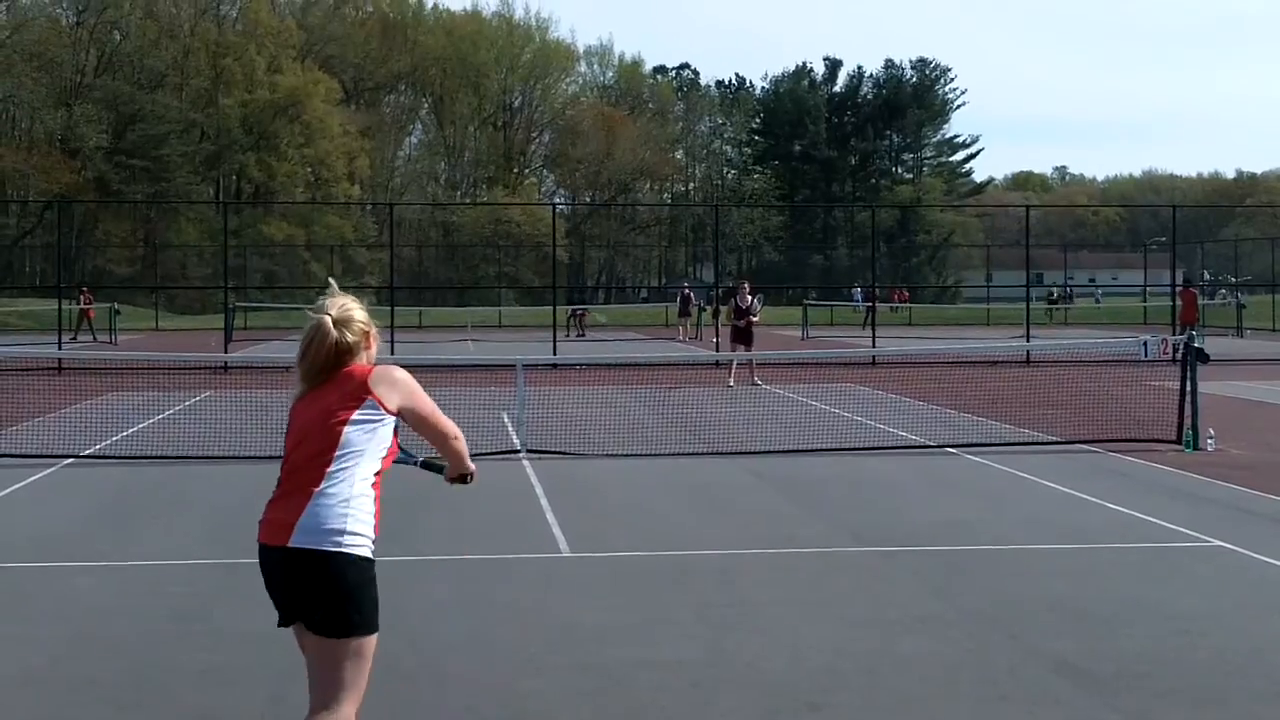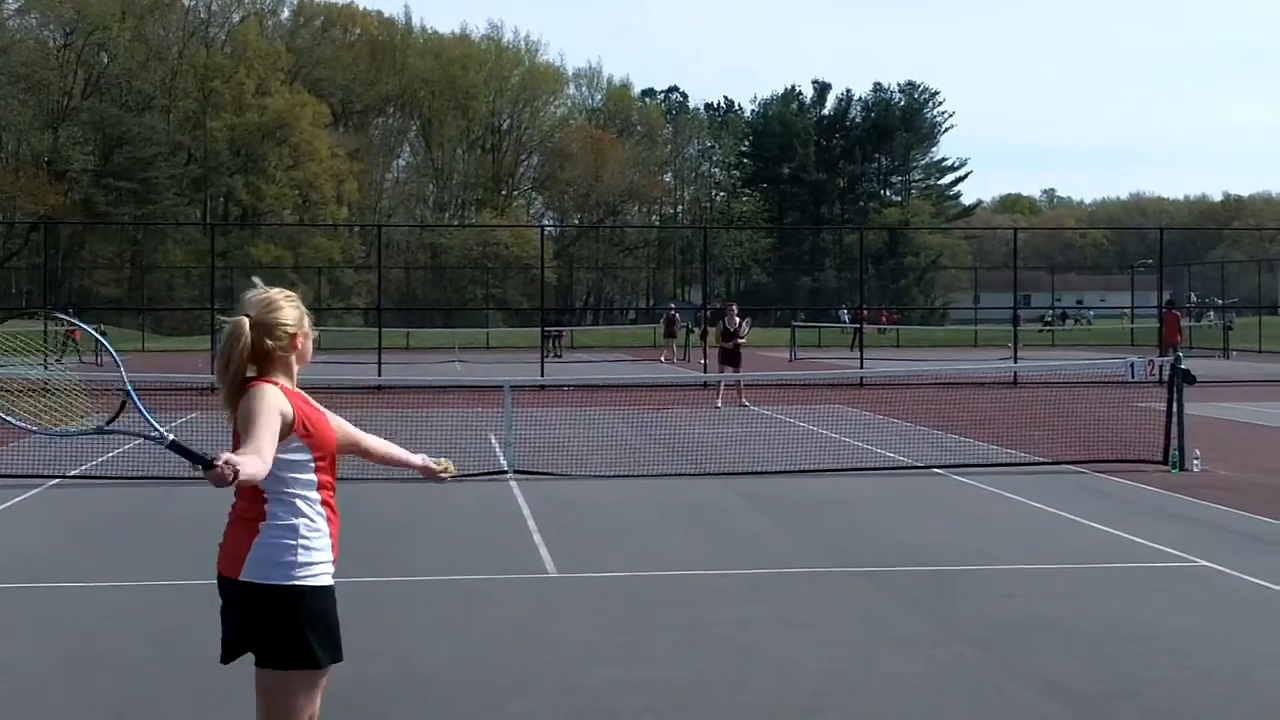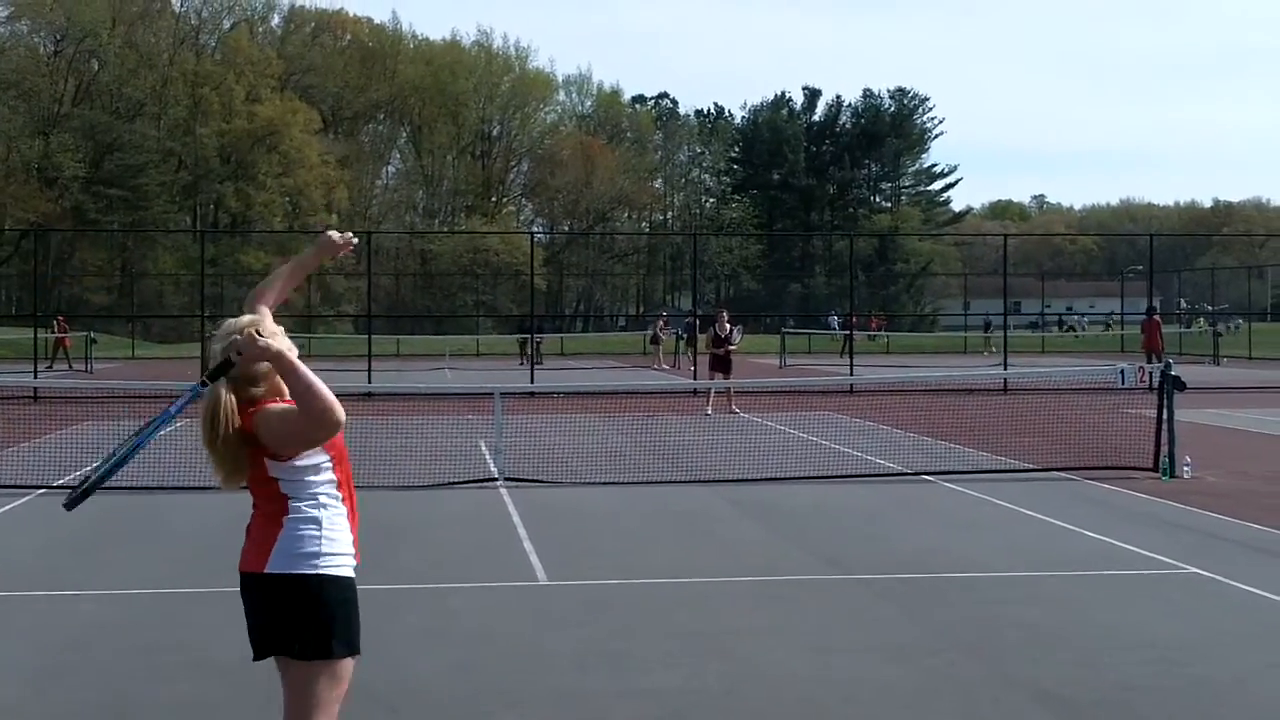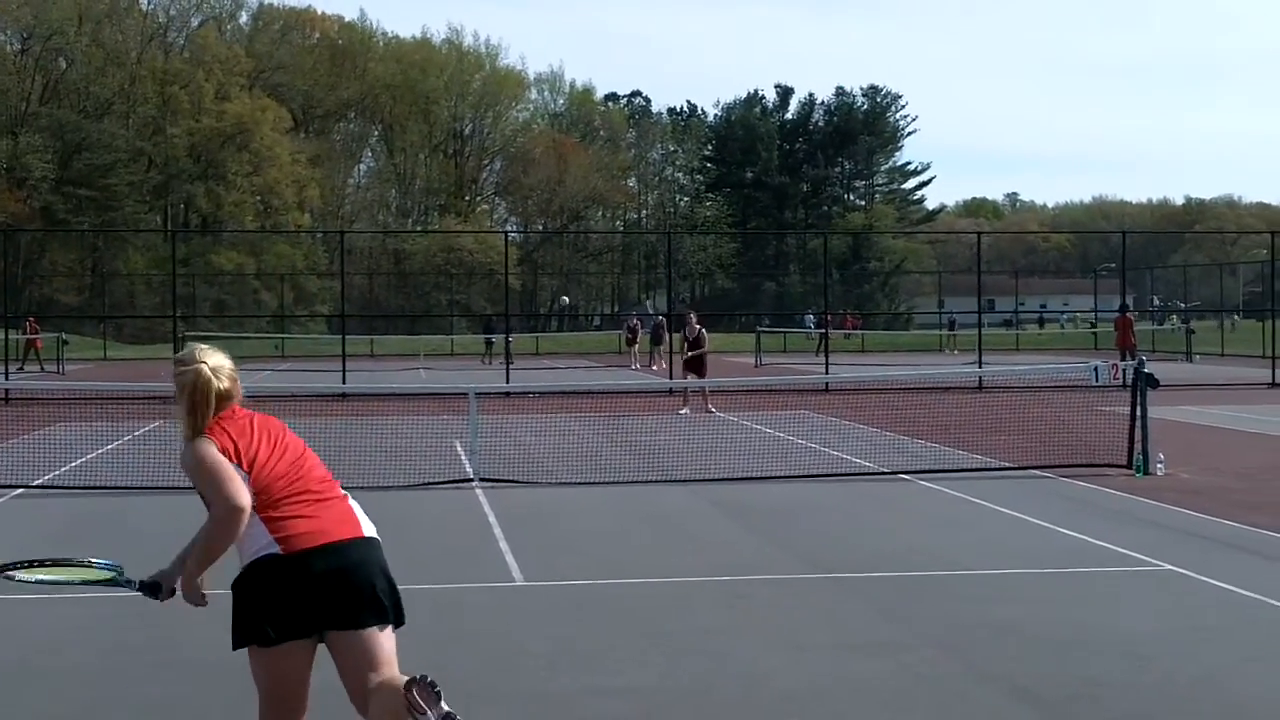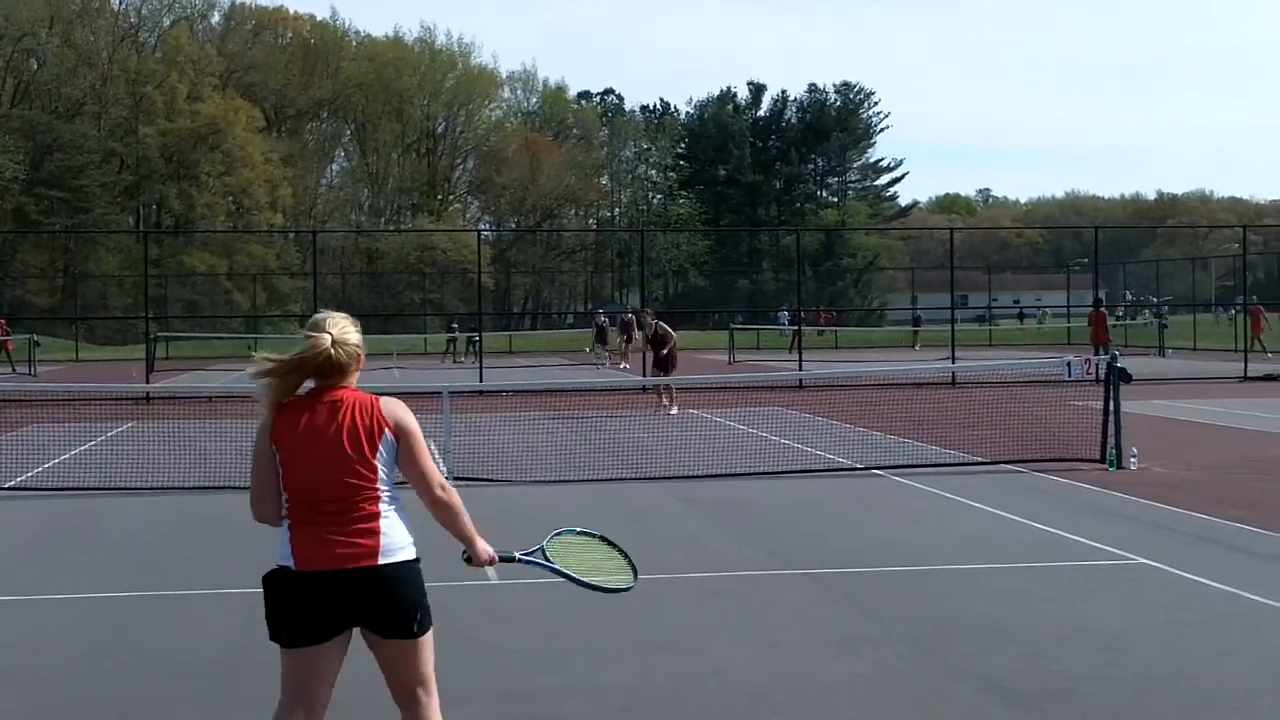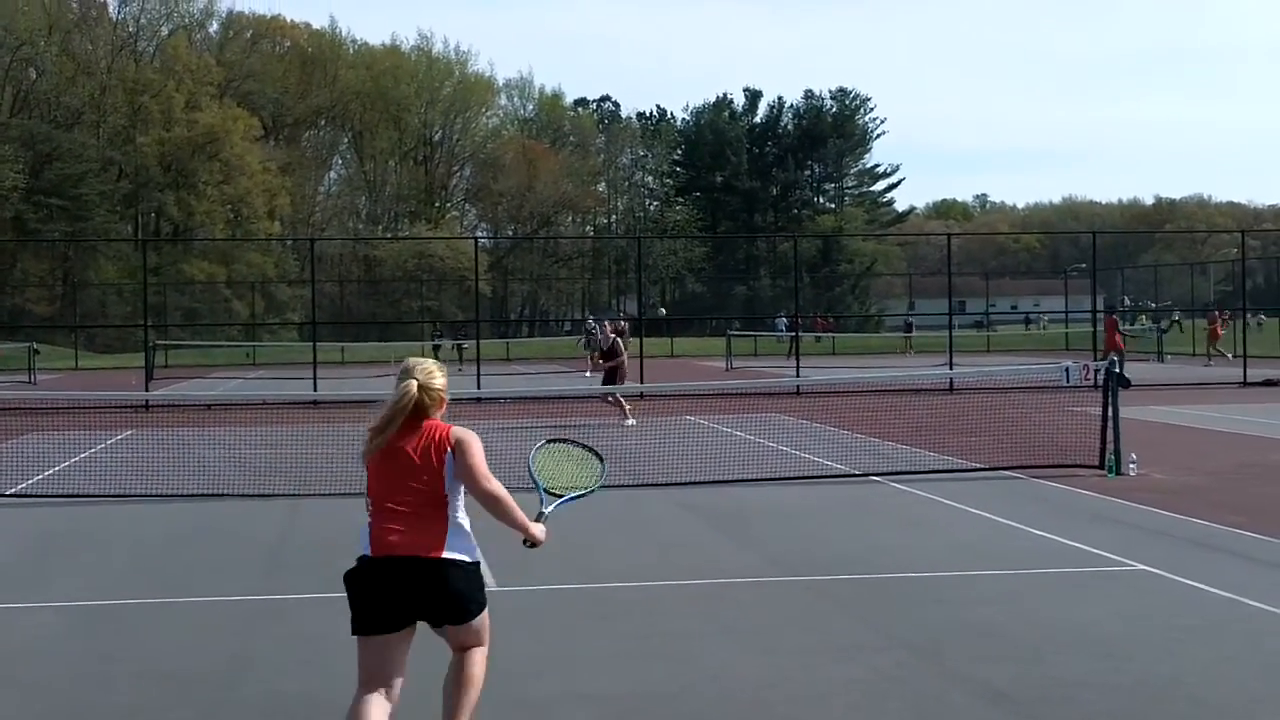
dt=0.7s
person 1, frame 1
left shoulder: (310, 394)
right shoulder: (388, 380)
right elbow: (449, 437)
right wrist: (462, 463)
left hip: (281, 545)
right hip: (332, 546)
person 1, frame 2
left shoulder: (279, 395)
right shoulder: (264, 397)
left elbow: (352, 439)
right elbow: (258, 452)
left wrist: (415, 460)
right wrist: (239, 466)
left hip: (274, 577)
right hip: (280, 579)
person 1, frame 3
left shoulder: (255, 409)
right shoulder: (274, 422)
left elbow: (257, 307)
right elbow: (331, 419)
left wrist: (312, 257)
right wrist: (285, 357)
left hip: (275, 576)
right hip: (311, 579)
person 1, frame 4
left shoulder: (202, 448)
right shoulder: (269, 425)
left elbow: (234, 507)
left wrist: (191, 572)
right wrist: (181, 565)
left hip: (282, 572)
right hip: (356, 552)
right knee: (382, 690)
person 1, frame 5
left shoulder: (276, 422)
right shoulder: (390, 412)
left elbow: (265, 510)
right elbow: (437, 493)
right wrist: (474, 542)
left hip: (307, 578)
right hip: (386, 568)
person 1, frame 6
left shoulder: (377, 446)
right shoulder: (457, 439)
right elbow: (486, 490)
right wrist: (529, 528)
left hip: (379, 568)
right hip: (445, 566)
left knee: (377, 689)
right knee: (473, 647)
